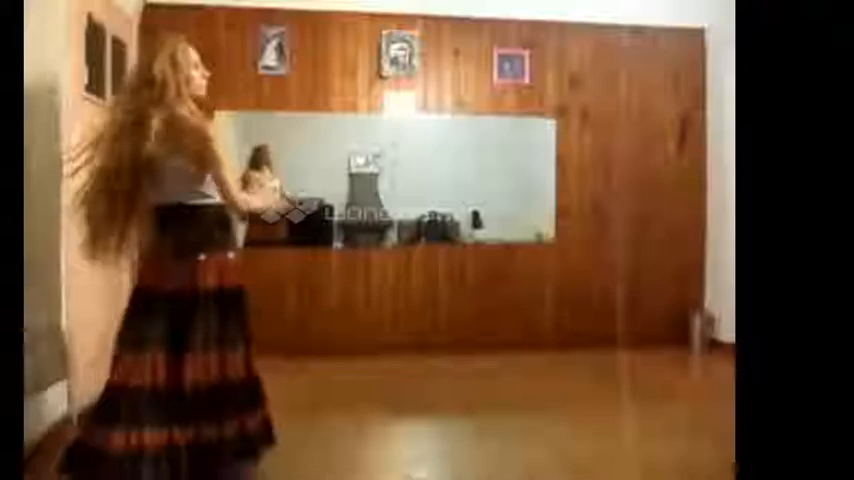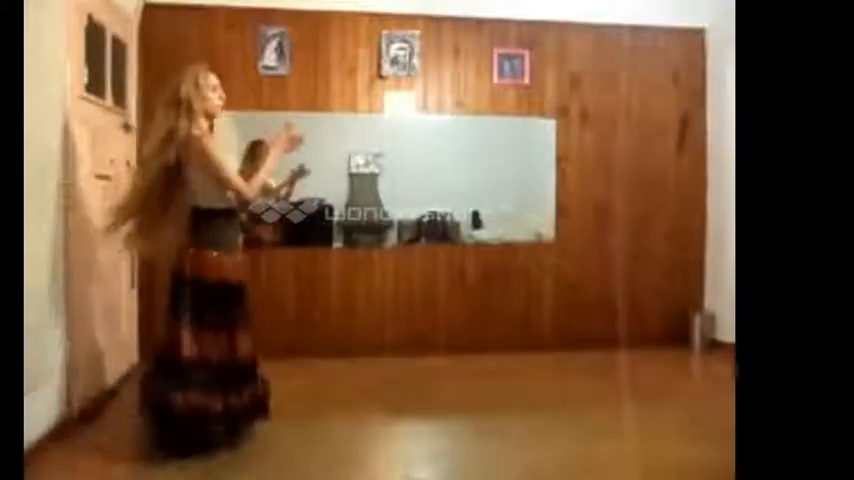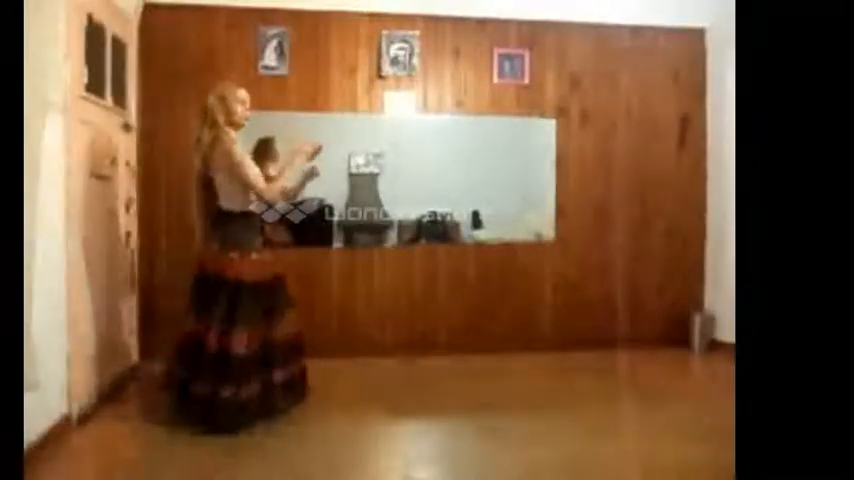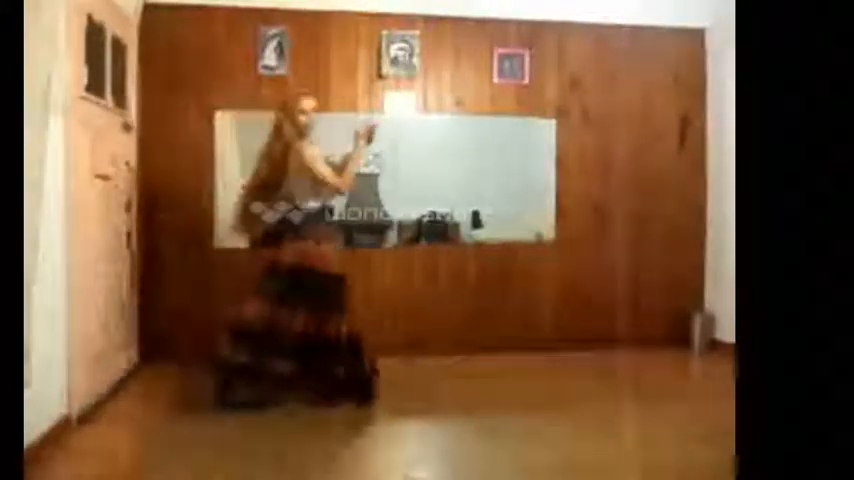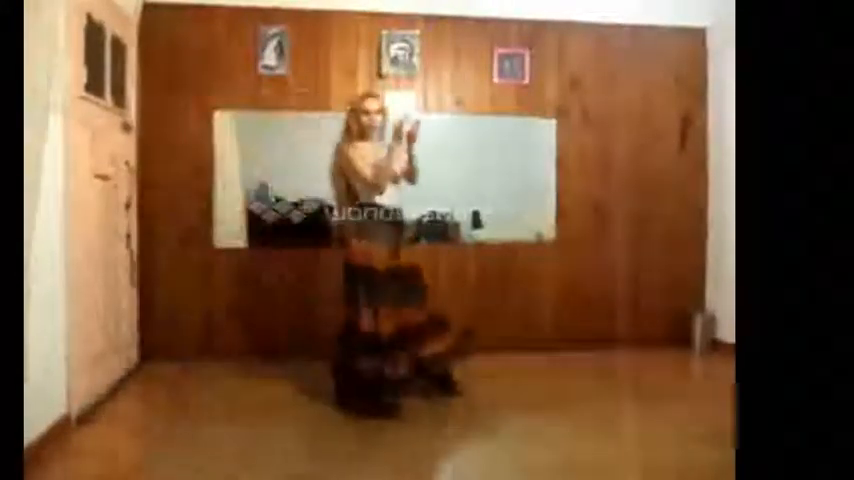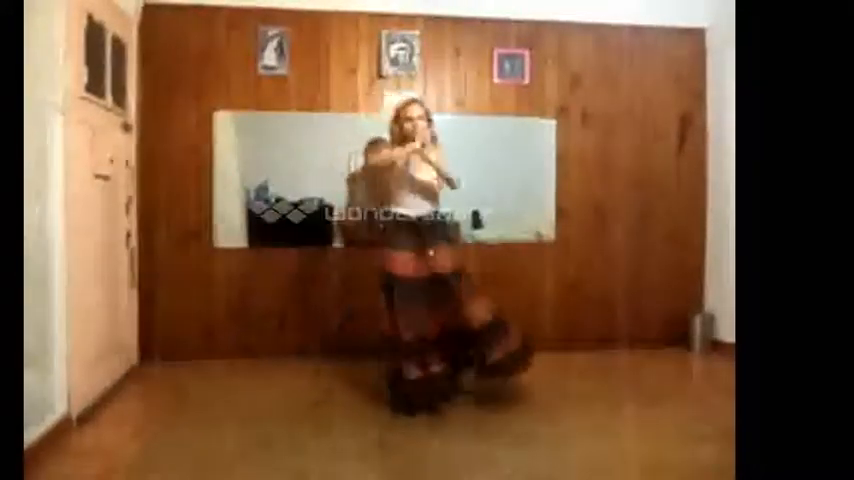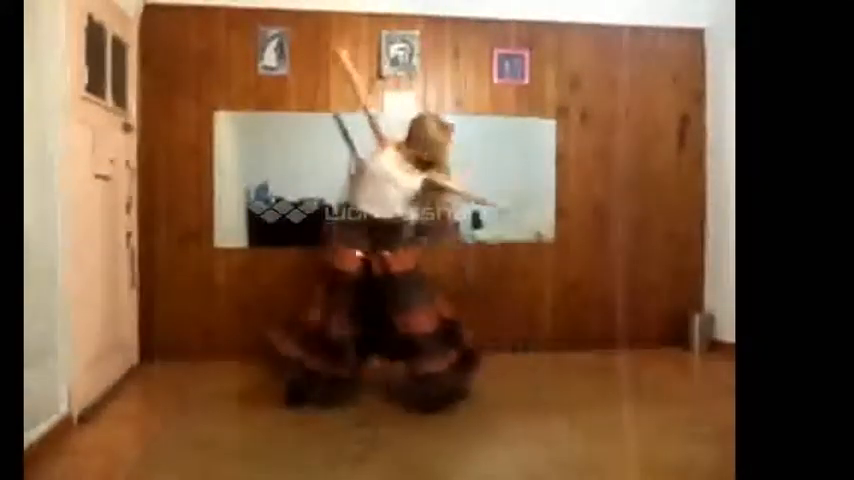
dt=0.5s
person 1, frame 1
left shoulder: (148, 127)
right shoulder: (192, 125)
right elbow: (234, 200)
right wrist: (262, 201)
left hip: (167, 248)
right hip: (207, 246)
left knee: (163, 351)
right knee: (208, 354)
person 1, frame 2
left shoulder: (194, 137)
right shoulder: (199, 139)
left elbow: (228, 187)
right elbow: (246, 192)
left wrist: (272, 154)
right wrist: (274, 153)
left hip: (210, 240)
right hip: (214, 245)
left knee: (204, 333)
right knee: (216, 335)
left ankle: (194, 419)
right ankle: (201, 424)
person 1, frame 3
left shoulder: (224, 143)
right shoulder: (227, 144)
left elbow: (264, 192)
right elbow: (268, 194)
left wrist: (301, 172)
right wrist: (295, 159)
left hip: (236, 238)
right hip: (238, 242)
left knee: (248, 322)
right knee: (234, 326)
right ankle: (223, 406)
person 1, frame 4
left shoulder: (289, 149)
right shoulder: (303, 149)
left elbow: (337, 173)
right elbow: (340, 185)
left wrist: (358, 146)
right wrist: (360, 148)
left hip: (305, 225)
right hip: (311, 230)
person 1, frame 5
left shoulder: (383, 148)
right shoulder: (351, 150)
left elbow: (410, 177)
right elbow: (377, 183)
left wrist: (408, 148)
right wrist: (396, 147)
left hip: (391, 224)
right hip: (369, 229)
left knee: (404, 298)
right knee: (373, 303)
right ankle: (369, 390)
person 1, frame 6
left shoulder: (439, 154)
right shoulder: (398, 154)
left elbow: (452, 183)
left wrist: (431, 158)
right wrist: (406, 150)
left hip: (434, 229)
right hip: (401, 231)
left knee: (450, 298)
right knee: (410, 308)
left ankle: (443, 376)
right ankle: (417, 384)
person 1, frame 7
left shoulder: (426, 172)
right shoulder: (388, 148)
left elbow: (454, 186)
right elbow: (366, 102)
left wrist: (489, 202)
right wrist: (348, 62)
left hip: (392, 236)
right hip: (357, 230)
left knee: (414, 302)
right knee: (338, 300)
left ankle: (432, 382)
right ankle: (317, 381)
